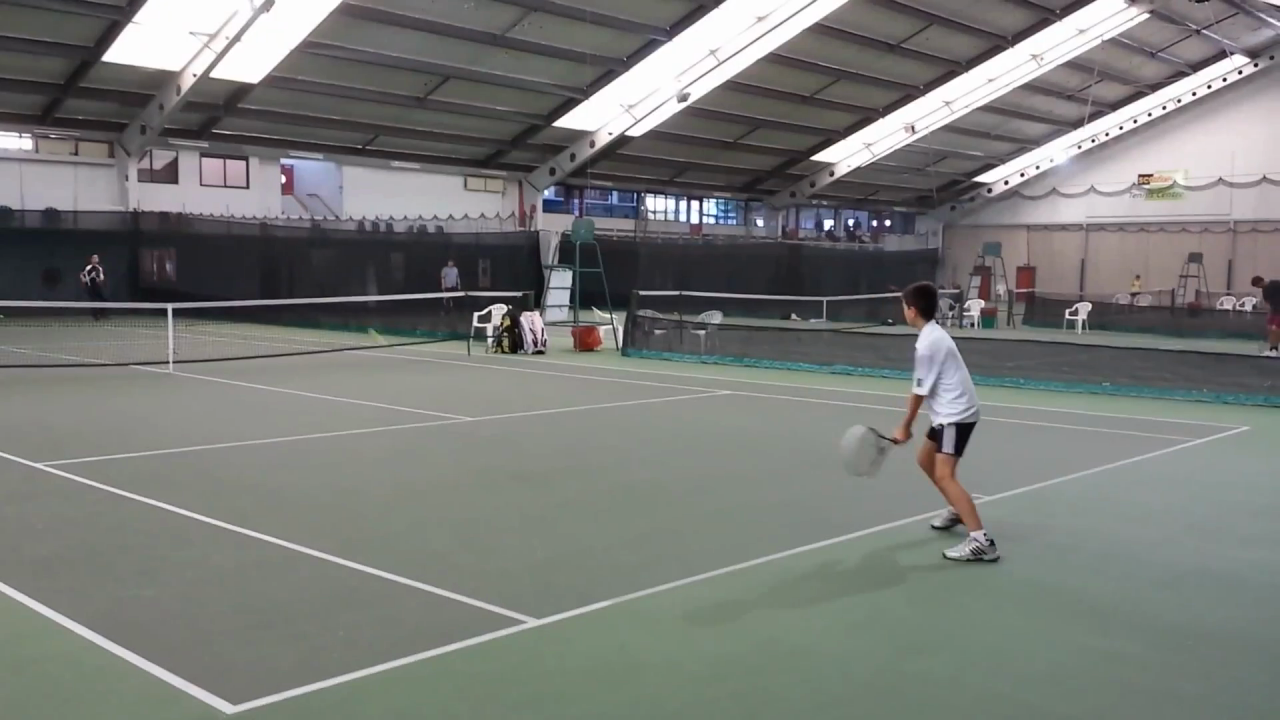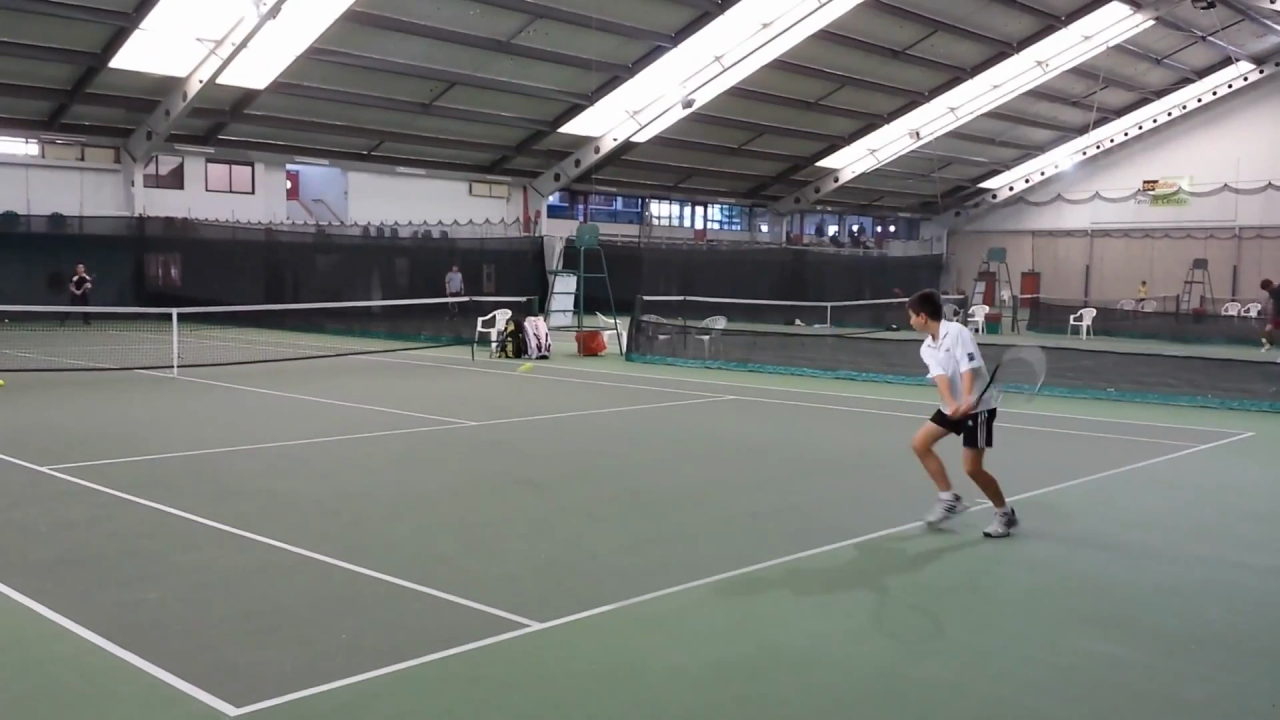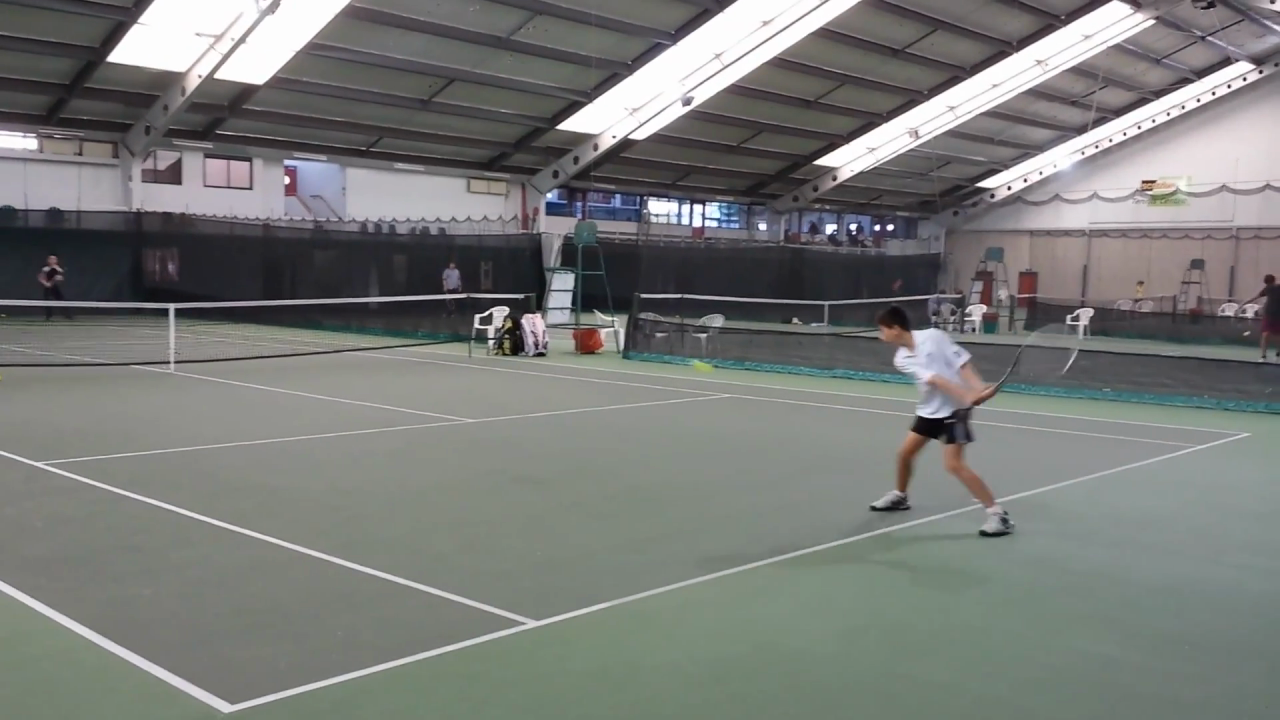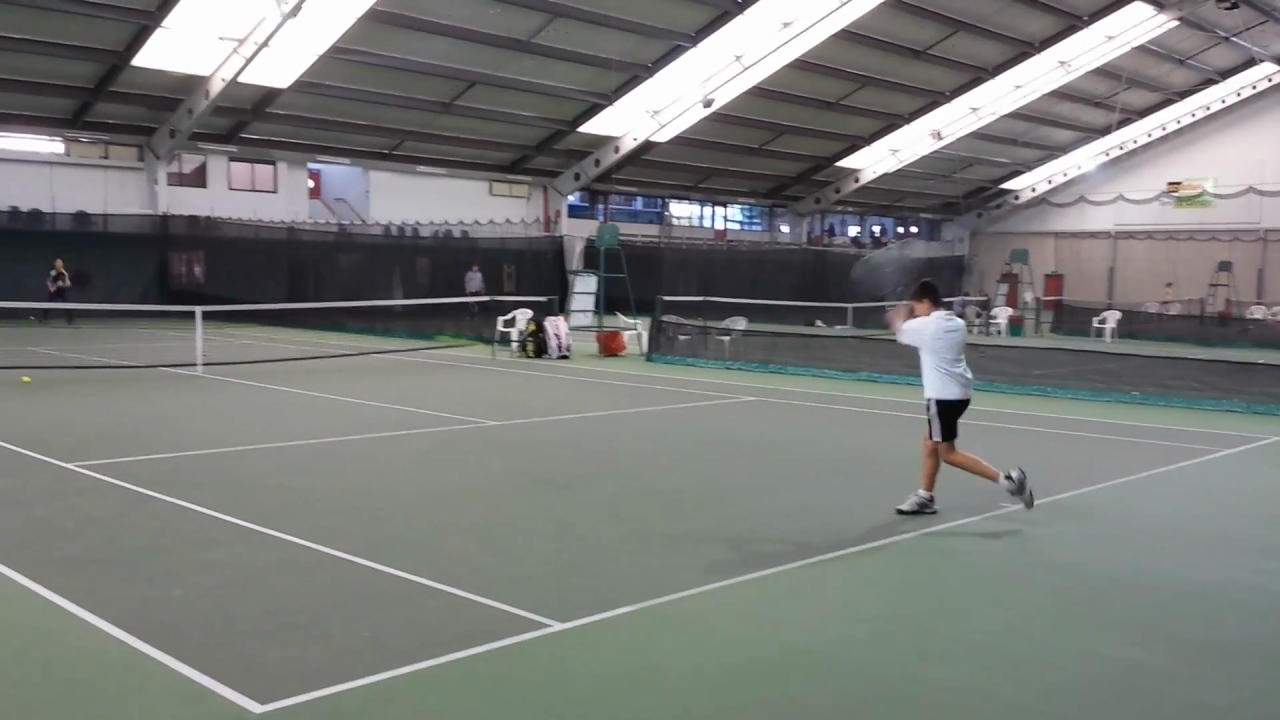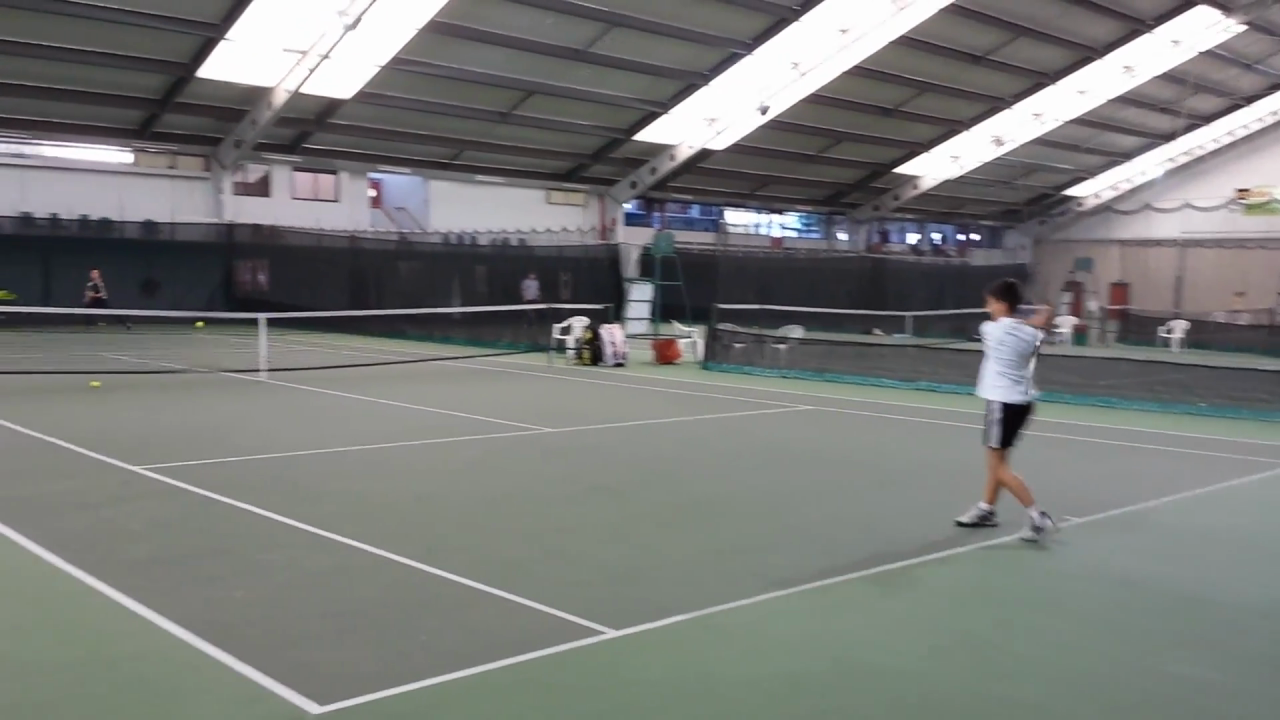
dt=0.3s
person 1, frame 1
left shoulder: (928, 345)
right shoulder: (932, 337)
left elbow: (921, 391)
right elbow: (920, 387)
left wrist: (904, 426)
right wrist: (907, 425)
left hip: (956, 414)
right hip: (944, 413)
left knee: (945, 475)
right knee: (924, 459)
left ankle: (980, 542)
right ankle: (956, 511)
person 1, frame 2
left shoulder: (957, 331)
right shoulder: (926, 348)
left elbow: (970, 367)
right elbow: (940, 377)
left wrist: (967, 399)
right wrist: (951, 404)
left hip: (979, 405)
right hip: (952, 406)
left knee: (972, 468)
right knee: (919, 443)
left ankle: (1004, 513)
right ankle: (949, 499)
person 1, frame 3
left shoulder: (933, 338)
right shoulder: (901, 358)
left elbow: (962, 363)
right elbow: (932, 380)
left wrist: (978, 388)
right wrist: (964, 395)
left hip: (955, 408)
right hip: (929, 409)
left knee: (954, 464)
right knee: (905, 452)
left ankle: (997, 515)
right ankle: (899, 496)
person 1, frame 4
left shoulder: (922, 325)
right shoulder: (958, 324)
left elbow: (899, 328)
left wrist: (900, 313)
left hip: (942, 395)
right hip: (959, 392)
left knee: (949, 454)
right knee: (930, 444)
left ankle: (1007, 479)
right ankle: (925, 497)
person 1, frame 5
left shoulder: (989, 329)
right shoulder: (1031, 334)
left wrist: (1032, 322)
right wrist: (1038, 324)
left hip: (1002, 401)
right hip: (1023, 400)
left knee: (999, 464)
right knee: (997, 457)
left ankle: (1037, 515)
right ankle: (986, 509)
